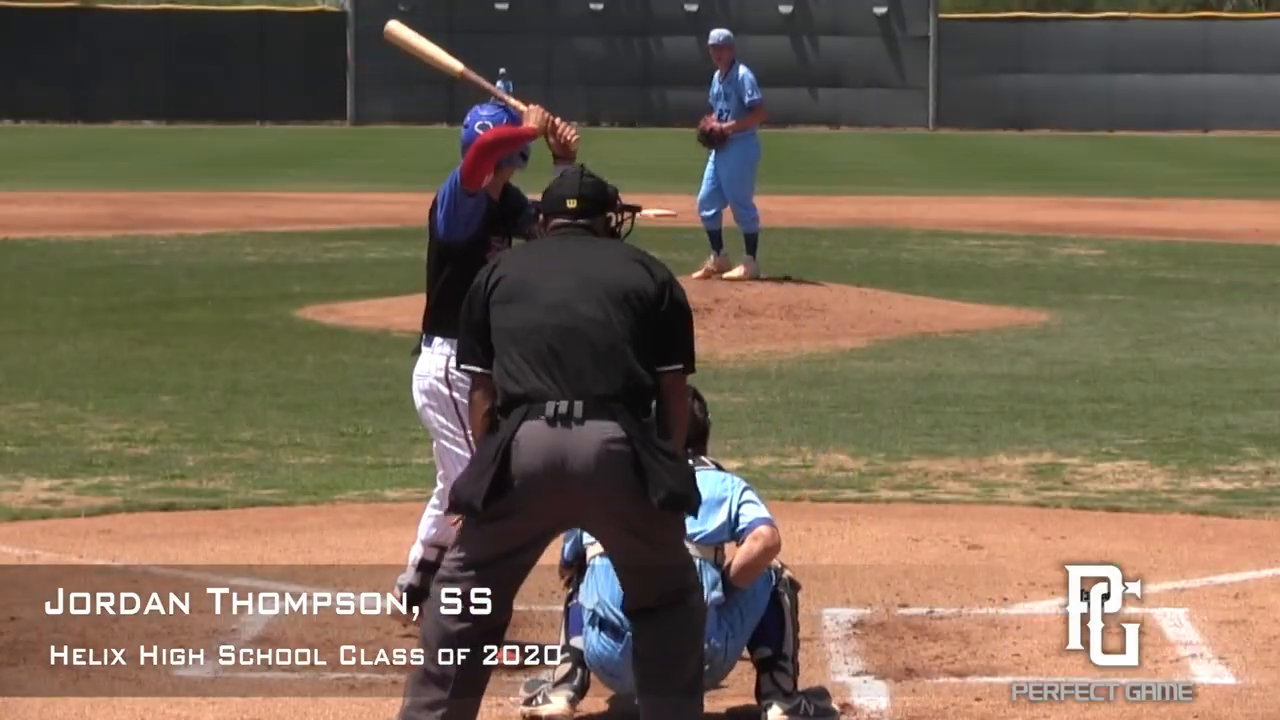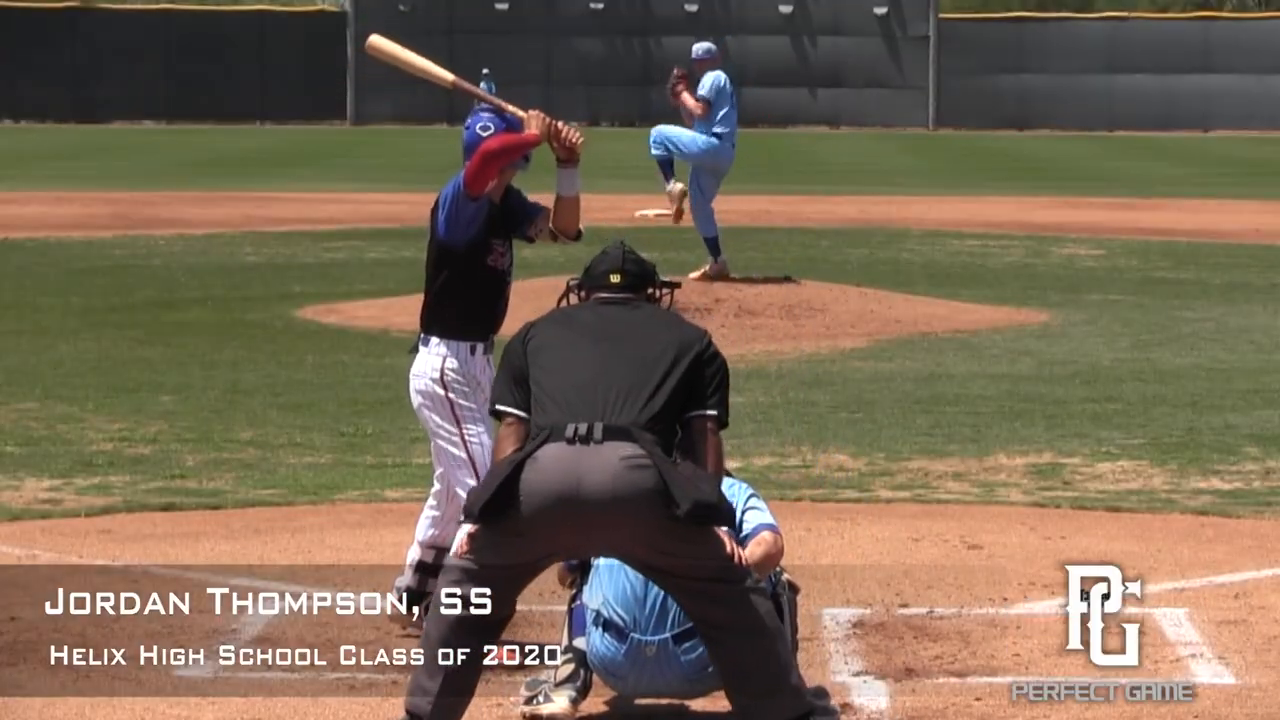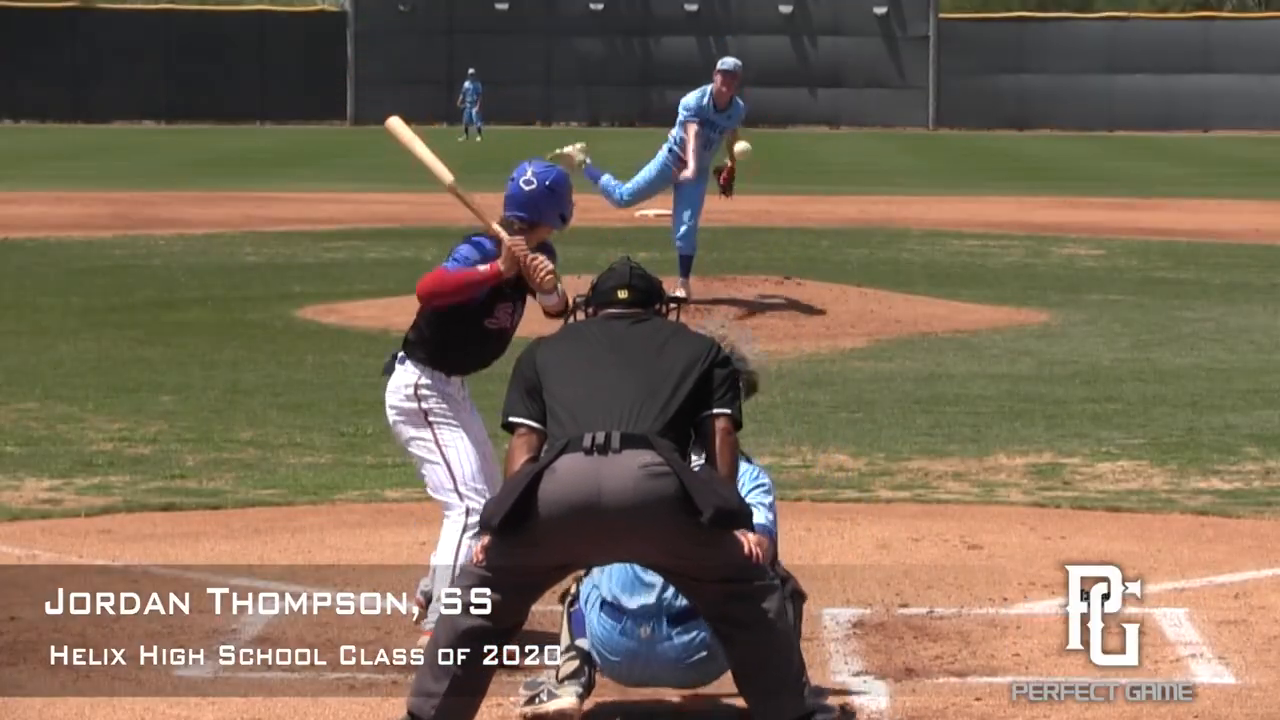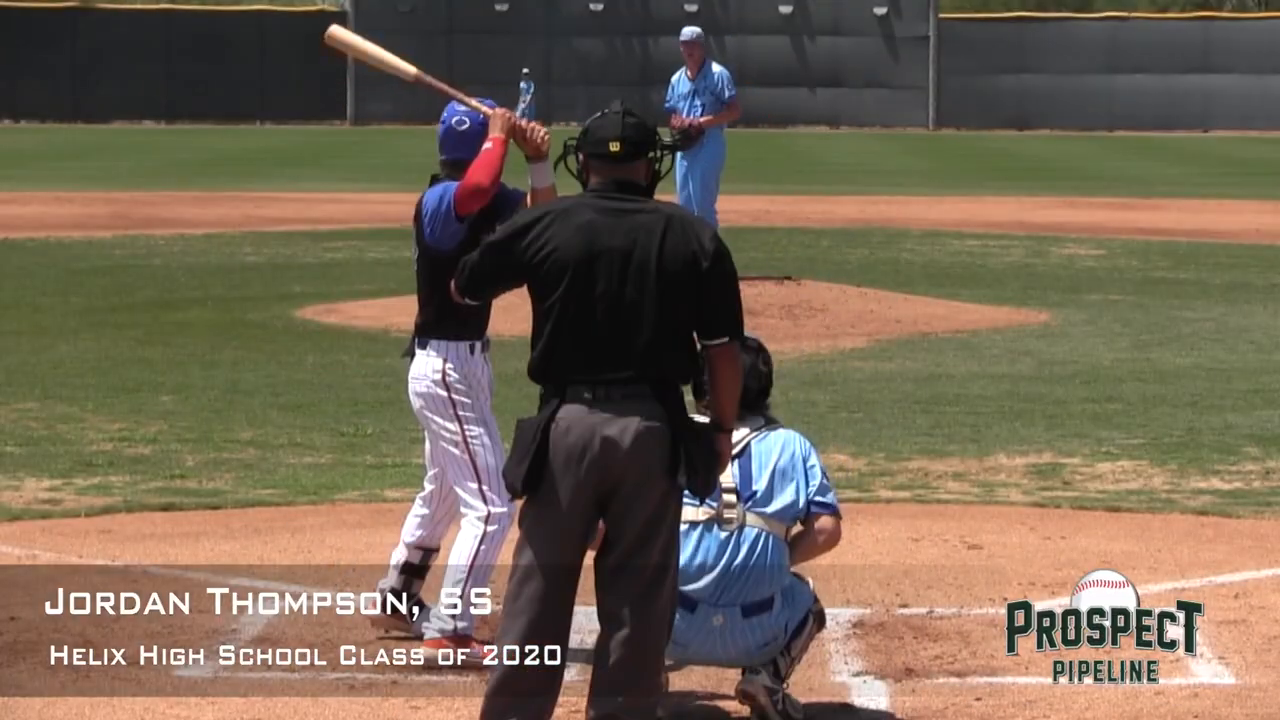
dt=1s
person 1, frame 1
left shoulder: (500, 270)
right shoulder: (650, 272)
left elbow: (481, 391)
right elbow: (673, 388)
left wrist: (492, 468)
right wrist: (668, 470)
left hip: (528, 446)
right hip: (619, 447)
left knee: (466, 586)
right knee: (666, 595)
person 1, frame 2
left shoulder: (537, 331)
right shoulder: (690, 338)
left elbow: (512, 430)
right elbow: (705, 435)
left wrist: (490, 512)
right wrist: (711, 517)
left hip: (544, 475)
right hip: (639, 477)
left knee: (469, 587)
right knee: (728, 596)
person 1, frame 3
left shoulder: (545, 348)
right shoulder: (700, 347)
left elbow: (524, 442)
right elbow: (721, 433)
left wrist: (504, 521)
right wrist: (726, 517)
left hip: (563, 484)
right hip: (656, 483)
left knee: (482, 593)
right knee: (748, 592)
person 1, frame 4
left shoulder: (540, 225)
right shoulder: (694, 237)
left elbow: (463, 290)
right elbow: (723, 351)
right wrist: (719, 430)
left hip: (564, 426)
right hip: (651, 429)
left knee: (541, 584)
right knee: (642, 592)
person 2, frame 1
left shoulder: (503, 200)
right shoulder: (457, 196)
right elbow: (482, 149)
left wrist: (564, 162)
right wrist: (532, 127)
right hip: (450, 367)
left knee: (458, 488)
left ankle: (415, 593)
person 2, frame 2
left shoulder: (505, 201)
right shoulder: (458, 198)
left elbow: (564, 229)
right elbow: (487, 157)
left wrist: (567, 165)
right wrist: (533, 135)
left hip: (471, 363)
right hip: (447, 367)
left knee: (454, 488)
left ankle: (414, 595)
person 2, frame 3
left shoulder: (533, 251)
right shoulder: (479, 250)
left elbow: (555, 305)
right elbow: (426, 291)
left wrist: (550, 283)
right wrist: (497, 270)
left hip: (451, 387)
right hip: (420, 389)
left knee: (484, 496)
right knee: (470, 503)
left ankle: (437, 591)
right ankle: (440, 629)
person 2, frame 4
left shoulder: (467, 198)
right shoulder: (441, 200)
right elbow: (477, 188)
left wrist: (537, 158)
right wrist: (499, 136)
left hip: (457, 363)
right hip: (448, 369)
left knee: (443, 493)
right knee: (491, 505)
left ankle: (394, 601)
right ankle: (448, 631)
person 3, frame 1
right shoulder: (724, 484)
left elbow: (567, 571)
right elbow: (766, 542)
right wrist: (722, 588)
left hip: (611, 665)
right knee: (772, 579)
left ankle: (564, 690)
person 3, frame 2
right shoulder: (732, 490)
left elbow: (565, 572)
right elbow: (769, 546)
left hip: (611, 664)
right hip: (698, 665)
left knee: (582, 581)
right knee: (773, 580)
left ankle: (565, 691)
person 3, frame 3
right shoulder: (745, 474)
right elbow: (758, 552)
left hip: (614, 655)
right hip: (693, 659)
left knee: (584, 587)
right knee: (778, 586)
left ankle: (569, 685)
person 3, frame 4
right shoulder: (792, 445)
right elbow: (826, 530)
right wrist: (779, 558)
left hip: (672, 623)
right hip: (751, 633)
right knee: (801, 600)
right ankle: (765, 680)
person 4, frame 1
left shoulder: (743, 76)
right shoulder: (716, 77)
left elbow: (759, 113)
left wrist: (727, 127)
right wrist: (711, 125)
left hip: (741, 147)
right hip: (720, 147)
left knee: (741, 204)
right knee: (706, 203)
left ankle: (750, 263)
right ankle: (718, 258)
person 4, frame 2
left shoulder: (713, 78)
right shoulder: (719, 81)
left elbow: (700, 111)
right elbow: (695, 118)
left wrist: (682, 93)
right wrist: (681, 94)
left hip: (709, 146)
right hip: (724, 154)
left knee: (658, 135)
right knee: (700, 207)
left ankle: (672, 185)
right ankle: (717, 264)
person 4, frame 3
left shoulder: (739, 109)
right shoulder: (695, 100)
right elbow: (692, 134)
left wrist: (731, 162)
right wrist: (690, 167)
left hip: (699, 170)
right hip: (673, 161)
left knee: (687, 227)
right knee: (623, 197)
left ankle: (684, 283)
right ankle: (581, 160)
person 4, frame 4
left shoulder: (718, 74)
right shoulder: (677, 80)
left elbow: (734, 111)
right elbow: (672, 115)
left wrist: (701, 122)
right wrist: (679, 122)
left hip: (710, 144)
right hip: (685, 146)
left knee: (703, 203)
right knee: (686, 205)
